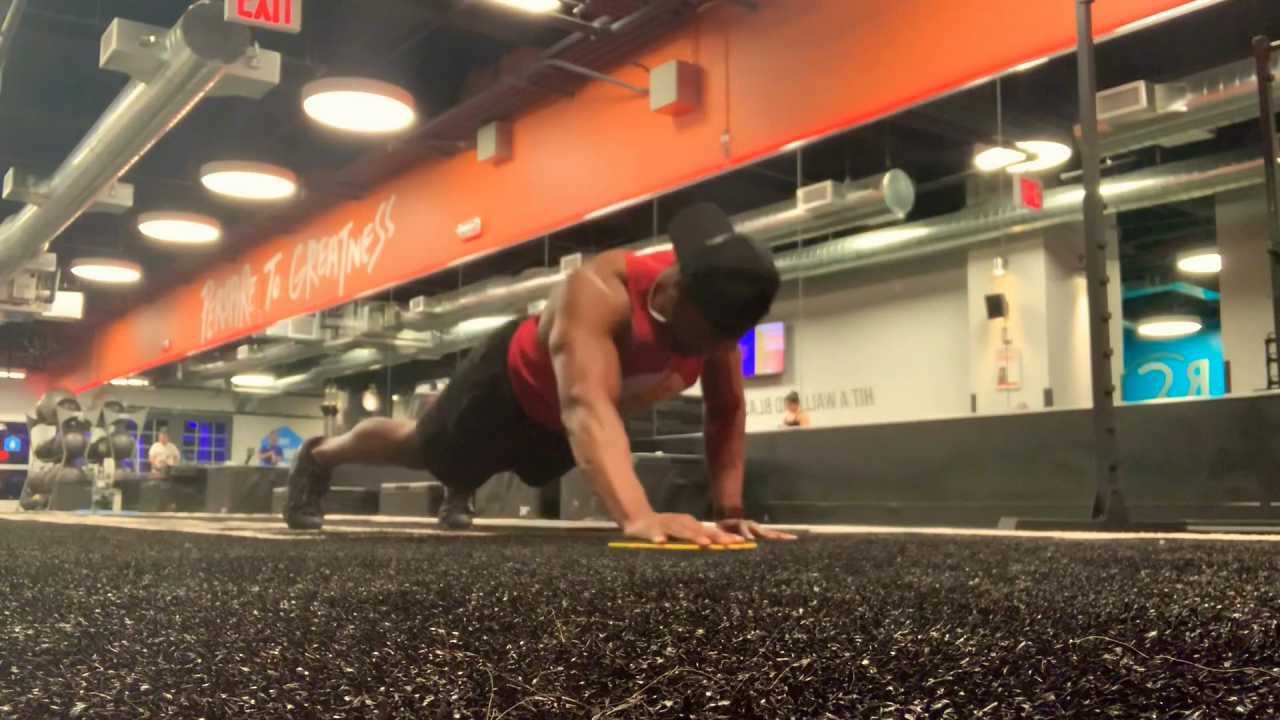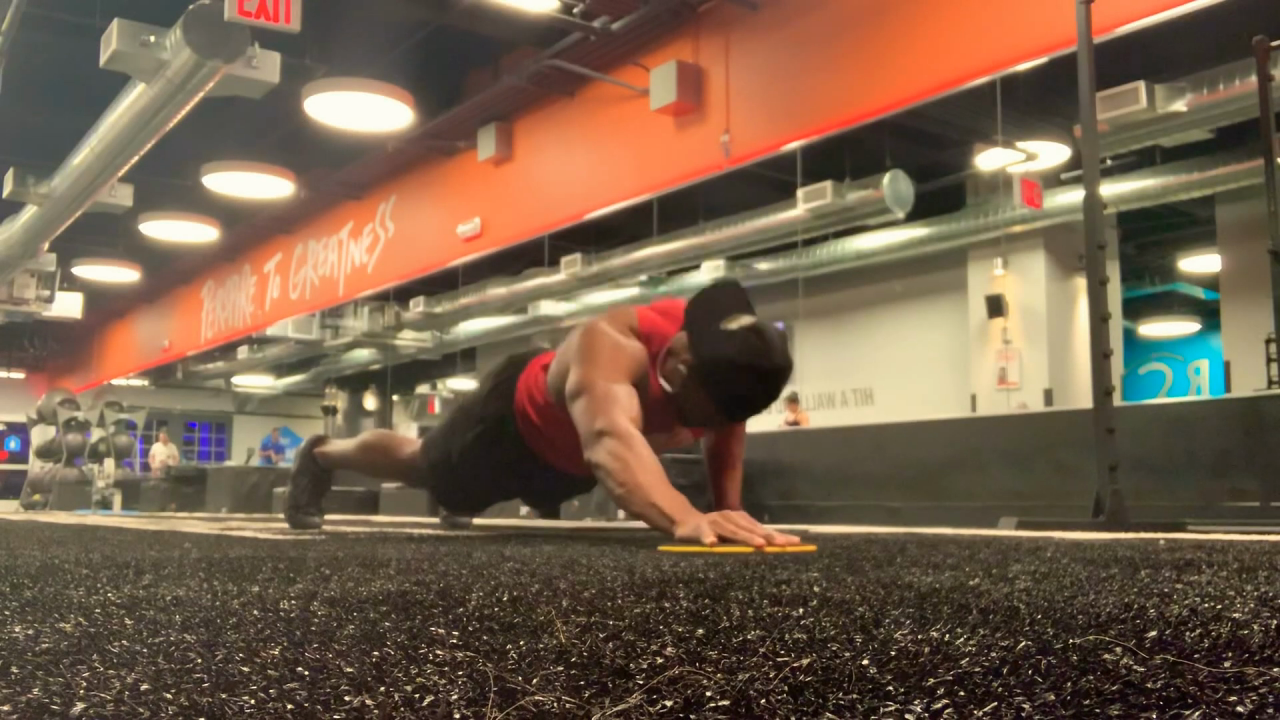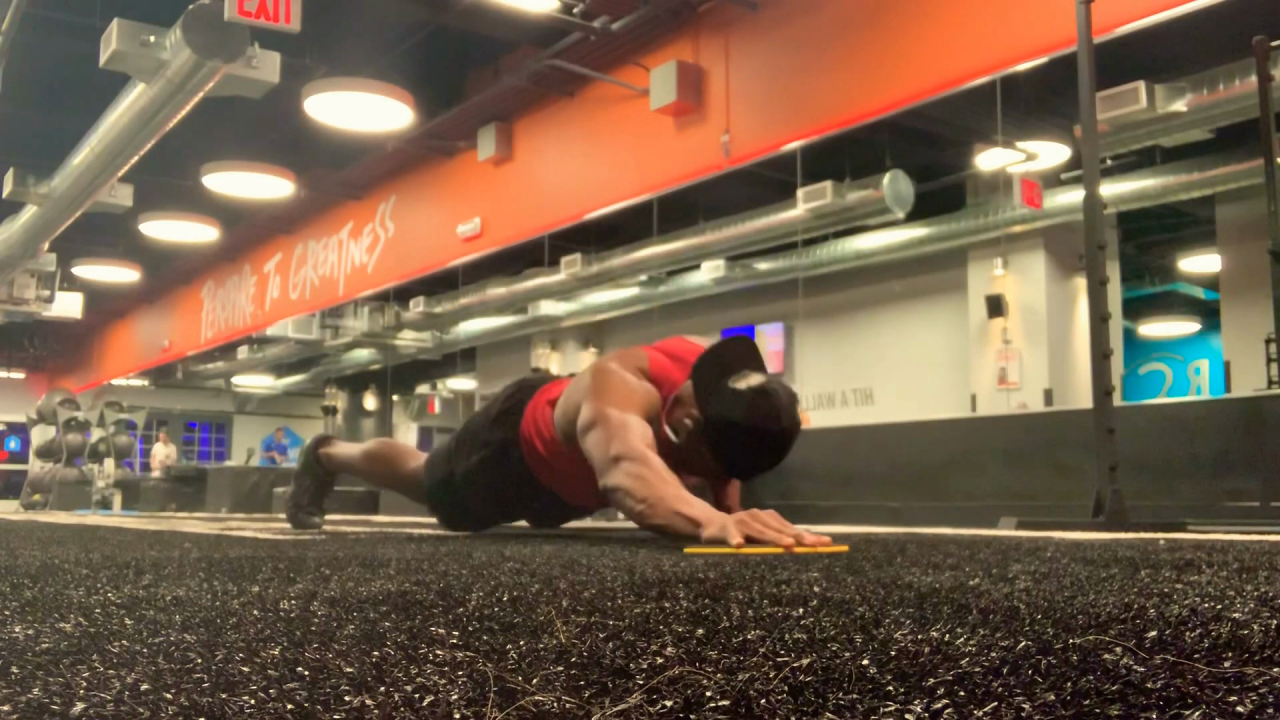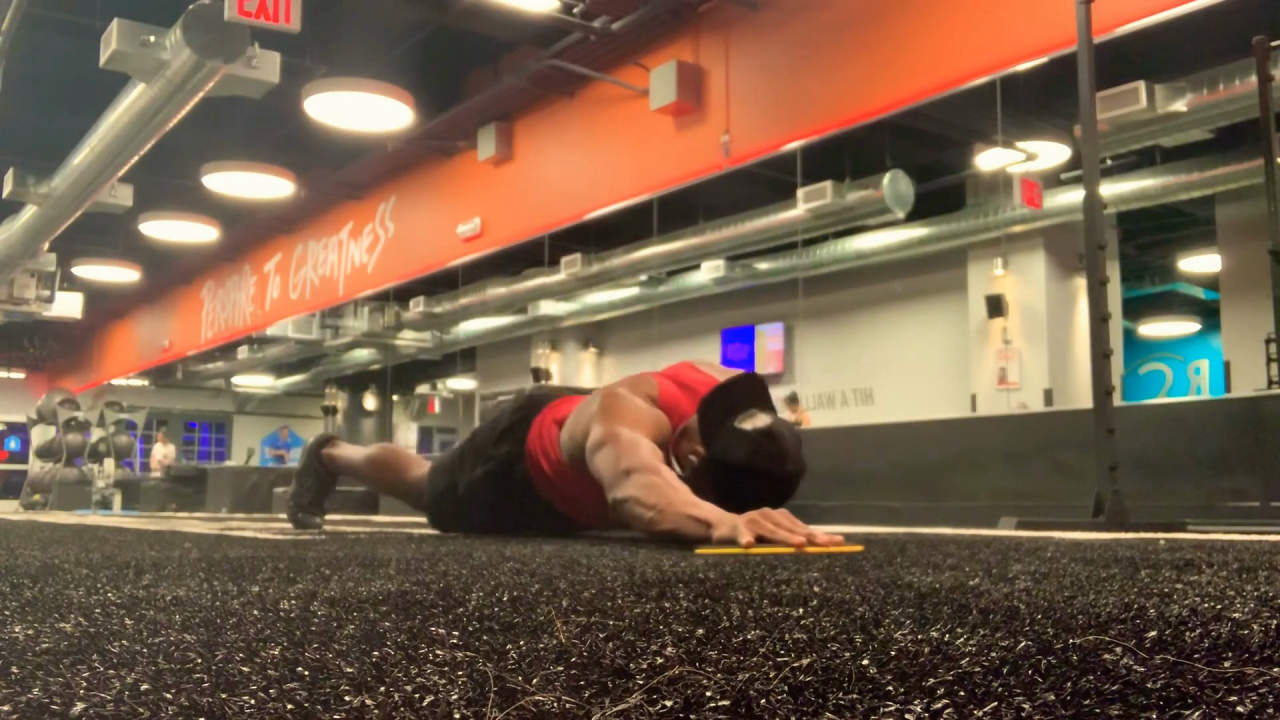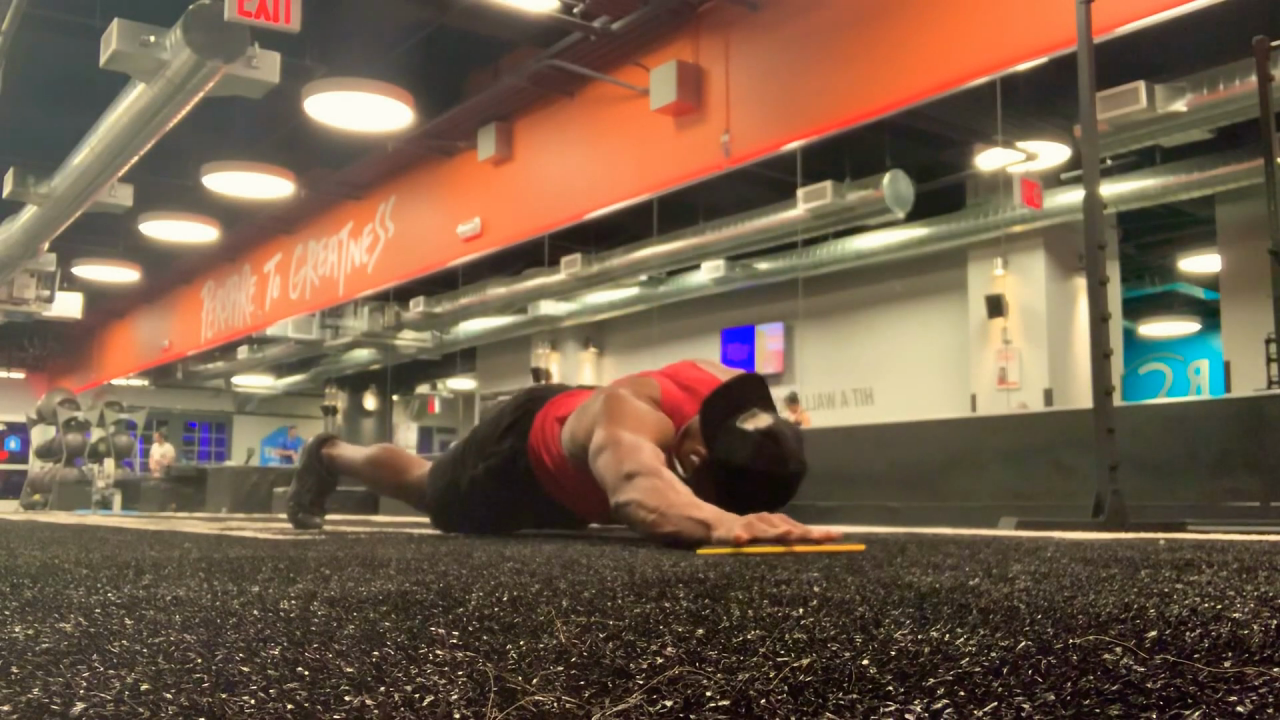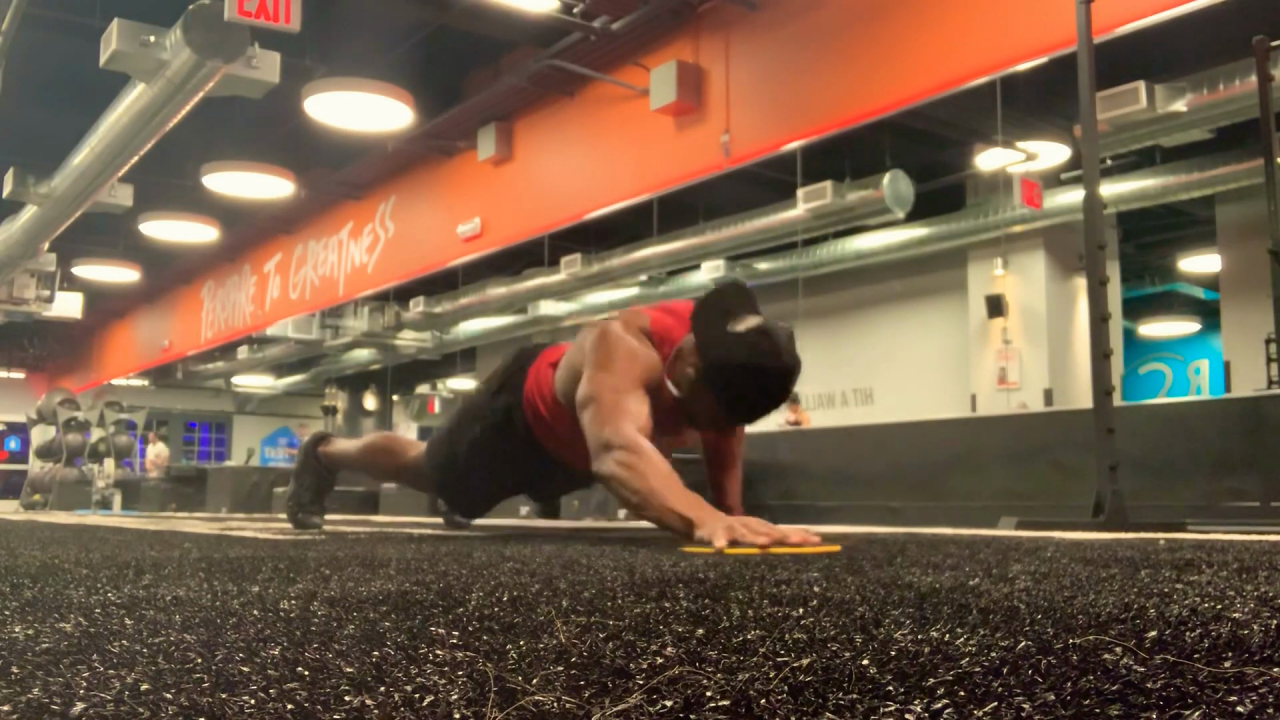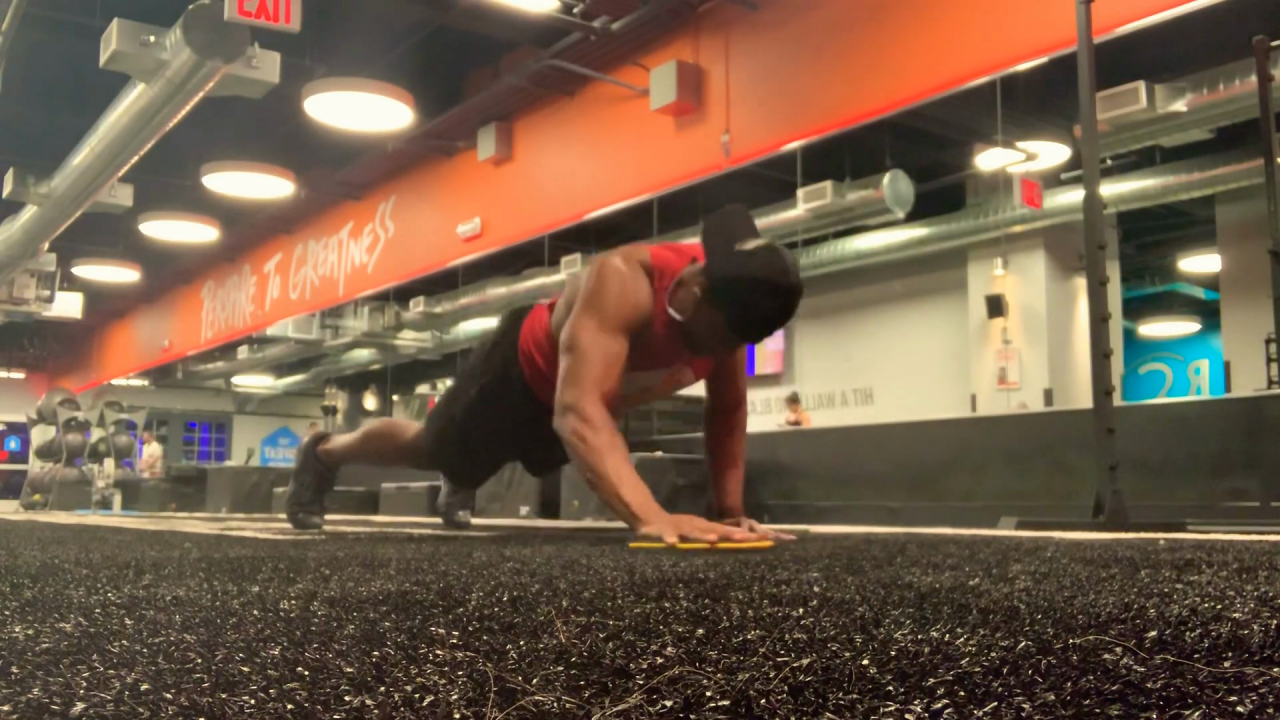
dt=0.3s
person 1, frame 1
left shoulder: (711, 308)
right shoulder: (599, 292)
left elbow: (726, 410)
right elbow: (586, 406)
left wrist: (729, 511)
right wrist: (637, 516)
right hip: (511, 387)
right knee: (419, 447)
left ankle: (459, 491)
right ankle: (318, 459)
person 1, frame 2
left shoulder: (718, 358)
right shoulder: (613, 346)
left elbow: (727, 430)
right elbow: (611, 441)
left wrist: (728, 510)
right wrist: (685, 519)
right hip: (516, 424)
right knee: (422, 466)
left ankle: (462, 504)
right ankle: (321, 457)
person 1, frame 3
left shoulder: (724, 385)
right shoulder: (621, 389)
right elbow: (625, 470)
left wrist: (730, 512)
right wrist: (711, 520)
right hip: (521, 444)
right knee: (423, 479)
right ankle: (327, 456)
person 1, frame 4
left shoulder: (734, 401)
right shoulder: (631, 417)
right elbow: (635, 484)
left wrist: (733, 517)
right wrist: (722, 522)
left hip: (569, 422)
right hip: (524, 458)
right knee: (427, 489)
right ankle: (328, 455)
person 1, frame 5
left shoulder: (735, 402)
right shoulder: (632, 416)
right elbow: (638, 486)
left wrist: (734, 518)
right wrist: (725, 524)
left hip: (577, 465)
right hip: (527, 453)
right knee: (426, 488)
right ankle: (330, 456)
person 1, frame 6
left shoulder: (724, 348)
right shoulder: (625, 352)
left elbow: (724, 433)
right elbow: (617, 453)
left wrist: (730, 510)
right wrist: (705, 518)
right hip: (524, 413)
right knee: (425, 469)
right ankle: (325, 453)
person 1, frame 7
left shoulder: (727, 300)
right shoulder: (623, 284)
left elbow: (727, 407)
right elbow: (577, 411)
left wrist: (730, 513)
right wrist: (649, 516)
left hip: (587, 392)
right hip: (523, 373)
right knee: (426, 447)
left ankle: (457, 485)
right ankle: (324, 453)
